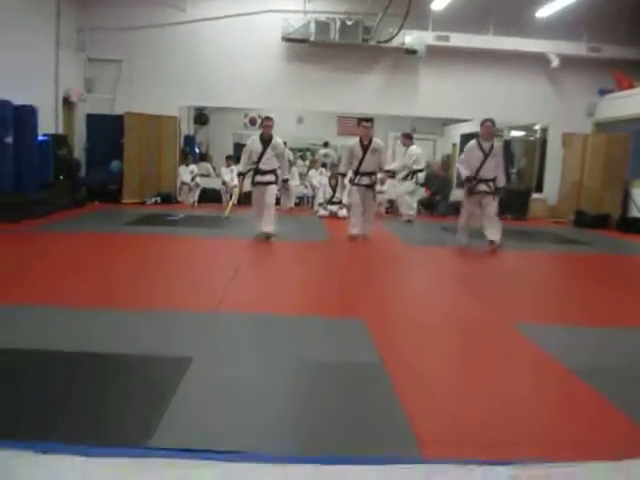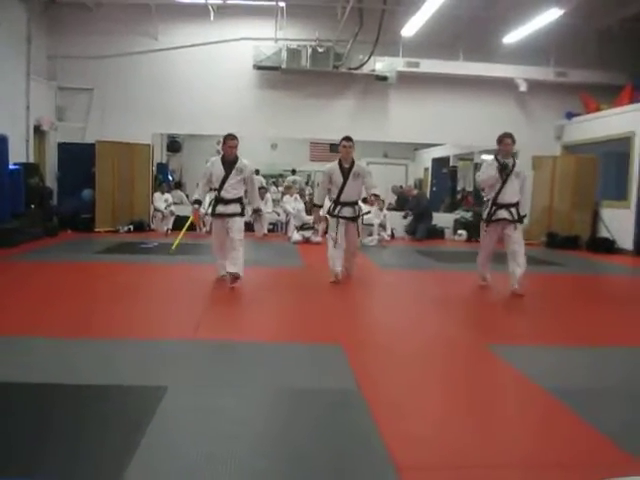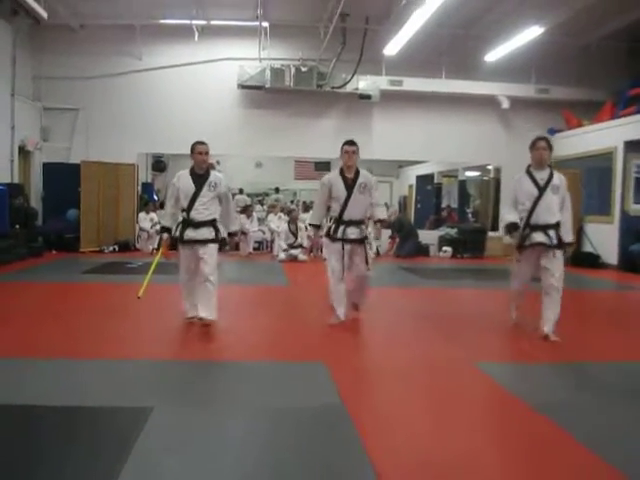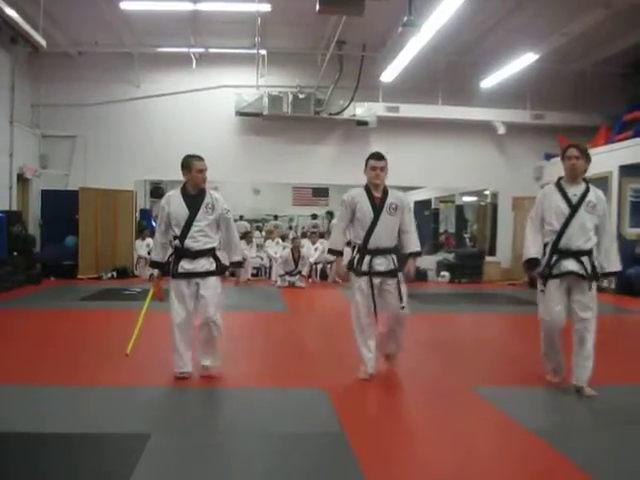
dt=1s
person 1, frame 1
left shoulder: (497, 148)
right shoulder: (472, 145)
left elbow: (499, 167)
right elbow: (461, 162)
left wrist: (499, 185)
right wrist: (466, 176)
left hip: (490, 186)
right hip: (473, 185)
left knee: (490, 214)
right knee: (467, 214)
left ankle: (494, 240)
right ankle: (462, 239)
person 1, frame 2
left shoulder: (519, 168)
right shoulder: (489, 164)
left elbow: (521, 192)
right elbow: (481, 181)
left wrist: (521, 213)
right wrist: (497, 171)
left hip: (513, 214)
right hip: (493, 212)
left knee: (517, 249)
right knee: (486, 247)
left ankle: (516, 283)
right ankle: (484, 276)
person 1, frame 3
left shoulder: (560, 180)
right shoulder: (520, 180)
left elbow: (565, 210)
right elbow: (510, 206)
left wrist: (567, 239)
right wrist: (512, 225)
left hip: (552, 237)
right hip: (527, 236)
left knee: (553, 284)
right knee: (520, 279)
left ankle: (548, 328)
right ankle: (515, 309)
person 1, frame 4
left shoulder: (597, 197)
right shoulder: (547, 194)
left elbow: (605, 234)
right elbow: (534, 228)
left wrist: (609, 268)
right wrist: (532, 261)
left hip: (584, 266)
right hip: (553, 264)
left knee: (584, 324)
right knee: (551, 321)
left ankle: (581, 380)
right ankle: (554, 367)
person 2, frame 1
left shoulder: (278, 143)
right shoulder: (253, 141)
left elbow: (283, 162)
right elbow: (245, 158)
left wrist: (285, 178)
right wrist: (241, 174)
left hip: (271, 177)
right hip: (257, 176)
left knee: (269, 203)
right knee: (258, 205)
left ankle: (268, 230)
right ankle: (263, 228)
person 2, frame 2
left shoulder: (245, 166)
right shoulder: (213, 163)
left elbow: (252, 188)
right elbow: (204, 184)
left wrist: (256, 208)
right wrist: (196, 204)
left hip: (236, 208)
right hip: (218, 207)
left knee: (236, 241)
right knee: (219, 243)
left ankle: (234, 273)
right ankle: (223, 271)
person 2, frame 3
left shoulder: (218, 180)
right shoulder: (180, 178)
left elbow: (228, 207)
right elbow: (171, 206)
left wrist: (232, 232)
right wrist: (166, 232)
left hip: (209, 233)
right hip: (186, 232)
left knee: (208, 275)
right knee: (188, 277)
left ankle: (205, 315)
right ankle: (192, 311)
person 2, frame 4
left shoulder: (216, 199)
right shoulder: (170, 200)
left elbow: (229, 232)
right elbow: (161, 234)
left wrist: (236, 263)
right wrist: (157, 266)
left hip: (208, 264)
right hip: (180, 265)
left knee: (211, 316)
right knee: (180, 318)
left ankle: (208, 361)
right ankle: (183, 366)
person 3, frame 1
left shoulder: (379, 145)
right shoulder: (353, 145)
left elbow: (384, 161)
right elbow: (346, 162)
right wrist: (342, 178)
left hip: (371, 179)
right hip: (356, 179)
left knee: (370, 208)
right knee: (356, 205)
left ankle: (365, 232)
right ankle: (354, 232)
person 3, frame 2
left shoulder: (362, 169)
right shoulder: (330, 169)
left elbow: (370, 186)
right elbow: (321, 190)
left wrist: (373, 197)
right wrist: (316, 211)
left hip: (353, 211)
right hip: (336, 210)
left knee: (352, 244)
right knee: (335, 243)
left ankle: (347, 269)
right ankle: (336, 274)
person 3, frame 3
left shoulder: (368, 179)
right shoulder: (329, 180)
left elbow: (375, 204)
right elbow: (320, 206)
left wrist: (378, 223)
right wrist: (316, 231)
left hip: (360, 232)
right hip: (337, 232)
left knee: (362, 273)
right knee: (337, 274)
left ankle: (354, 298)
right ankle: (339, 313)
person 3, frame 4
left shoulder: (400, 199)
right shoulder: (352, 198)
left elbow: (408, 231)
right elbow: (339, 229)
left wrist: (411, 259)
right wrist: (339, 259)
left hip: (390, 263)
right hip: (362, 263)
left knee: (398, 313)
right knee: (364, 316)
left ankle: (387, 347)
right ankle: (367, 363)
